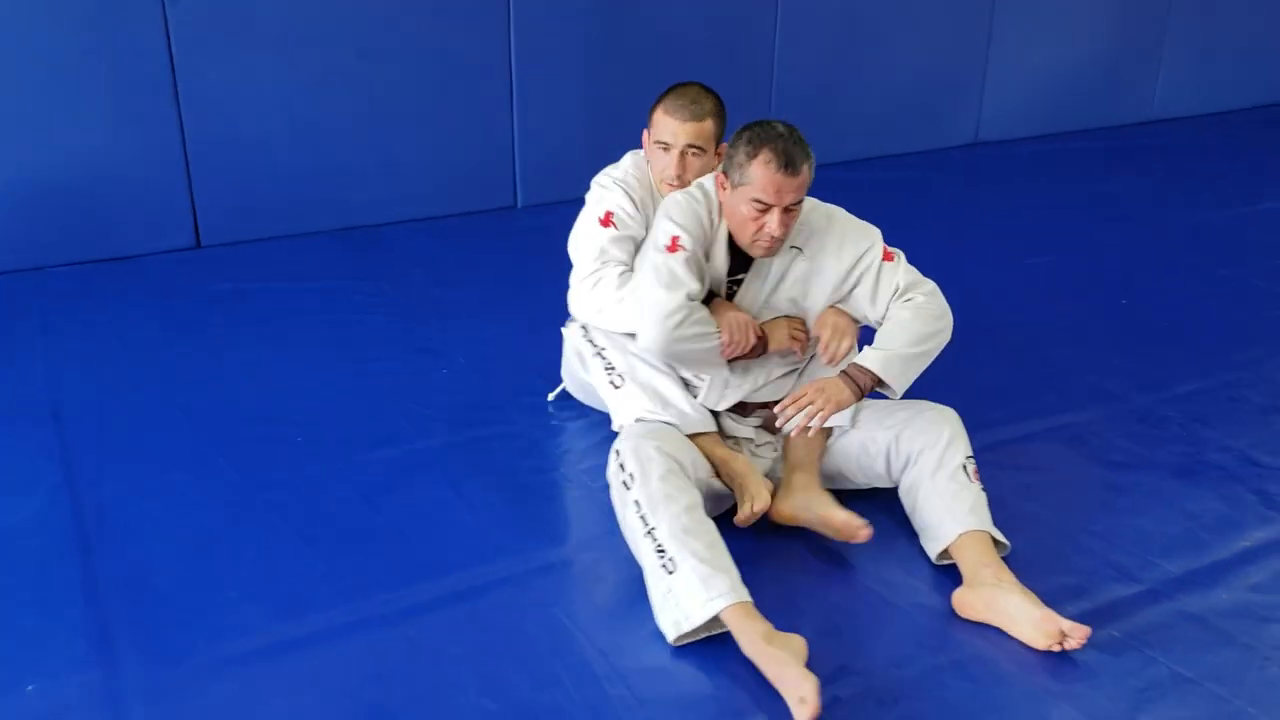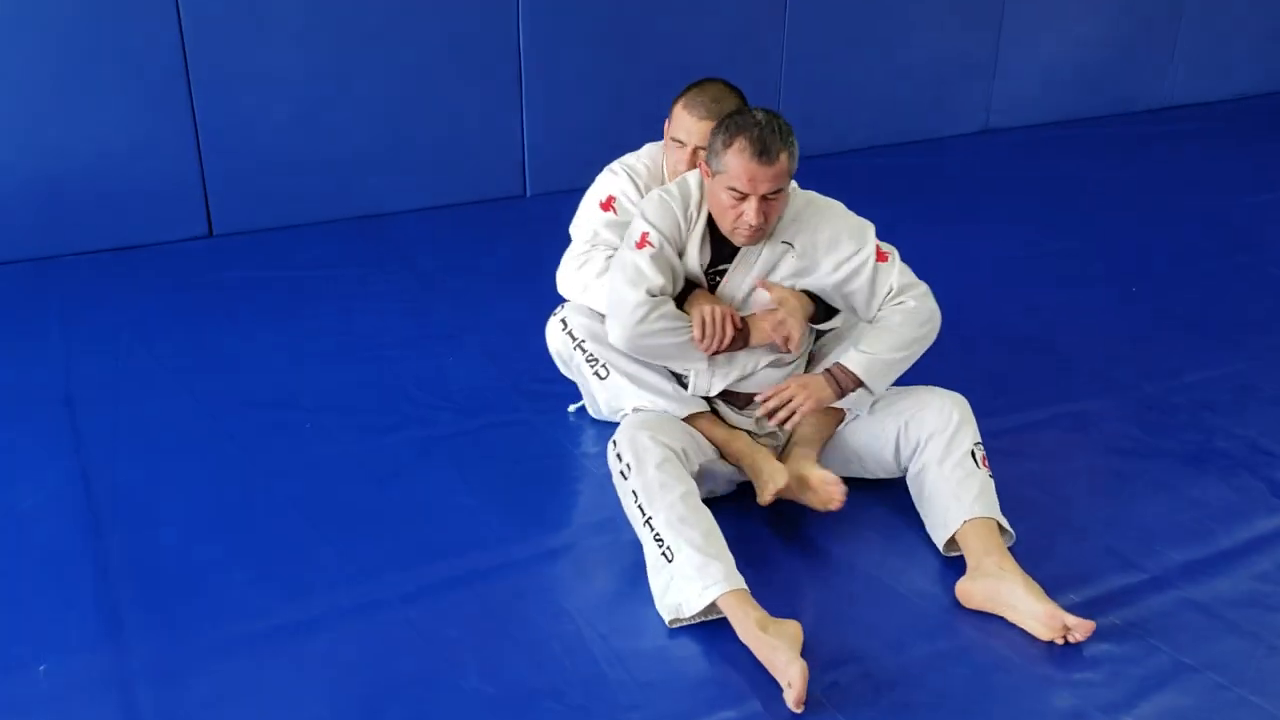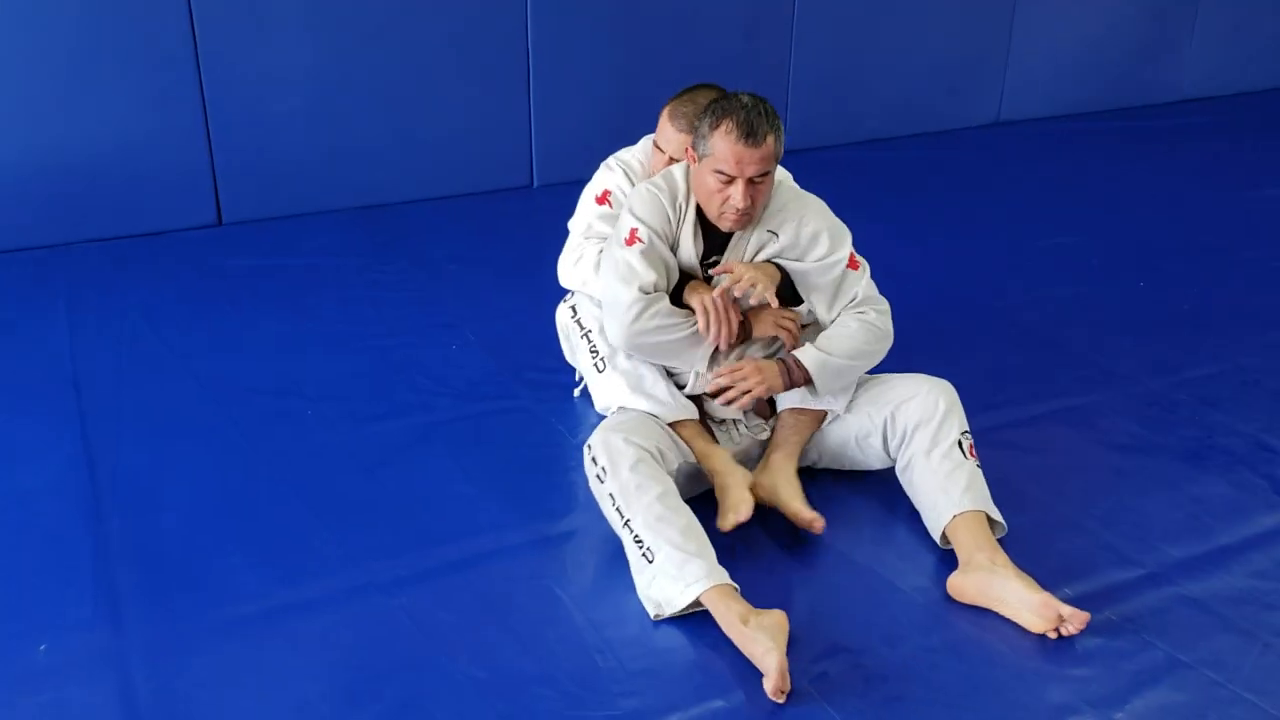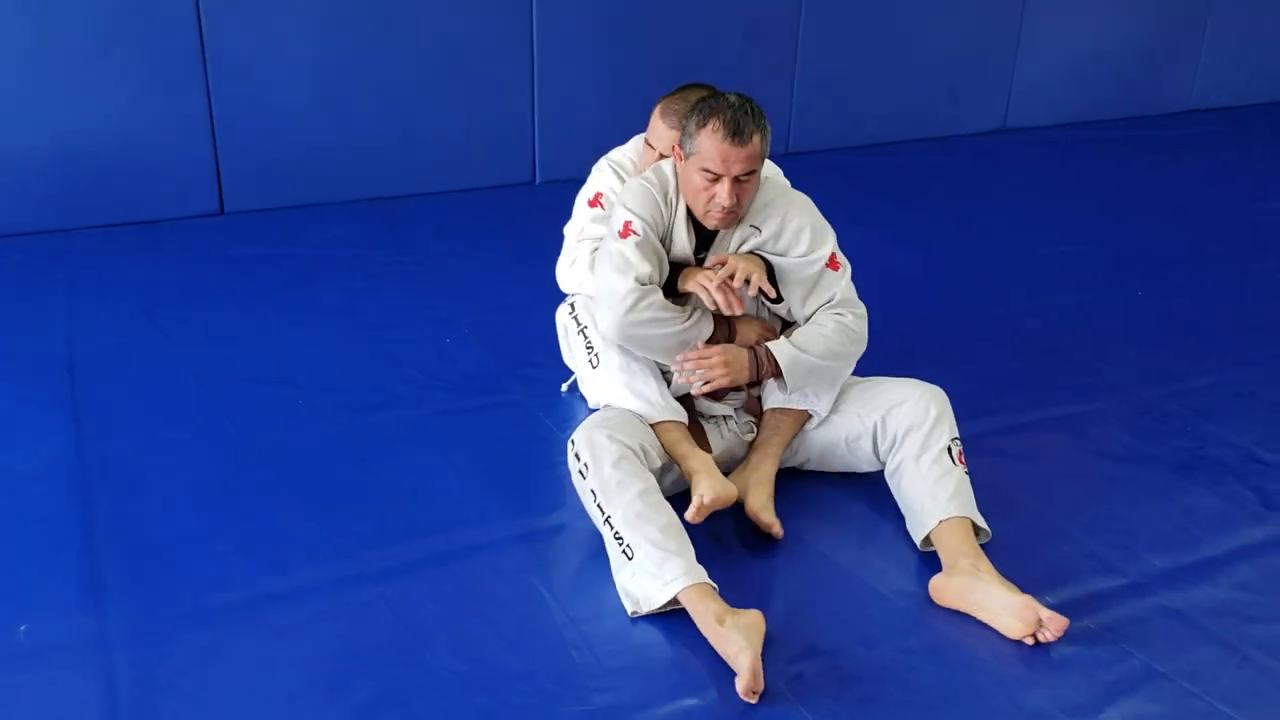
dt=0.2s
person 1, frame 1
left shoulder: (831, 231)
right shoulder: (686, 215)
left elbow: (926, 307)
right elbow: (662, 330)
left wrist: (853, 382)
left hip: (796, 422)
left knee: (934, 427)
right knee: (640, 457)
left ankle: (989, 582)
person 1, frame 2
left shoulder: (821, 222)
right shoulder: (666, 212)
left elbow: (914, 311)
right elbow: (631, 324)
left wrist: (836, 377)
right wrist: (737, 334)
left hip: (803, 411)
left knee: (940, 411)
right knee: (638, 446)
left ankle: (993, 570)
right ankle: (752, 624)
person 1, frame 3
left shoulder: (804, 216)
right shoulder: (653, 205)
left elbow: (869, 323)
right elbow: (630, 323)
left wrist: (785, 371)
right wrist: (735, 330)
left hip: (790, 405)
left knee: (928, 399)
right knee: (614, 447)
left ankle: (984, 565)
right ankle: (736, 617)
person 1, frame 4
left shoulder: (790, 212)
right shoulder: (645, 202)
left elbow: (845, 325)
right elbow: (623, 316)
left wrist: (757, 360)
right wrist: (719, 330)
left hip: (779, 403)
left knee: (918, 404)
right knee: (597, 445)
left ankle: (966, 570)
right ankle: (713, 616)
person 2, frame 1
right shoulder: (619, 188)
right elbow: (594, 294)
left wrist: (838, 309)
right wrist: (702, 312)
left hip: (714, 355)
right hip: (629, 352)
right ankle: (729, 461)
person 2, frame 2
right shoulder: (631, 179)
right elbow: (580, 268)
left wrist: (805, 300)
right wrist: (684, 297)
right knee: (571, 323)
left ankle: (802, 457)
right ankle: (740, 448)
person 2, frame 3
left shoulder: (771, 183)
right shoulder: (626, 173)
right elbow: (580, 260)
left hip: (741, 343)
right knee: (580, 310)
right ankle: (716, 463)
person 2, frame 4
left shoulder: (764, 180)
right shoulder: (621, 170)
right elbow: (576, 265)
right wrist: (680, 280)
right knee: (582, 314)
right ankle: (697, 465)
